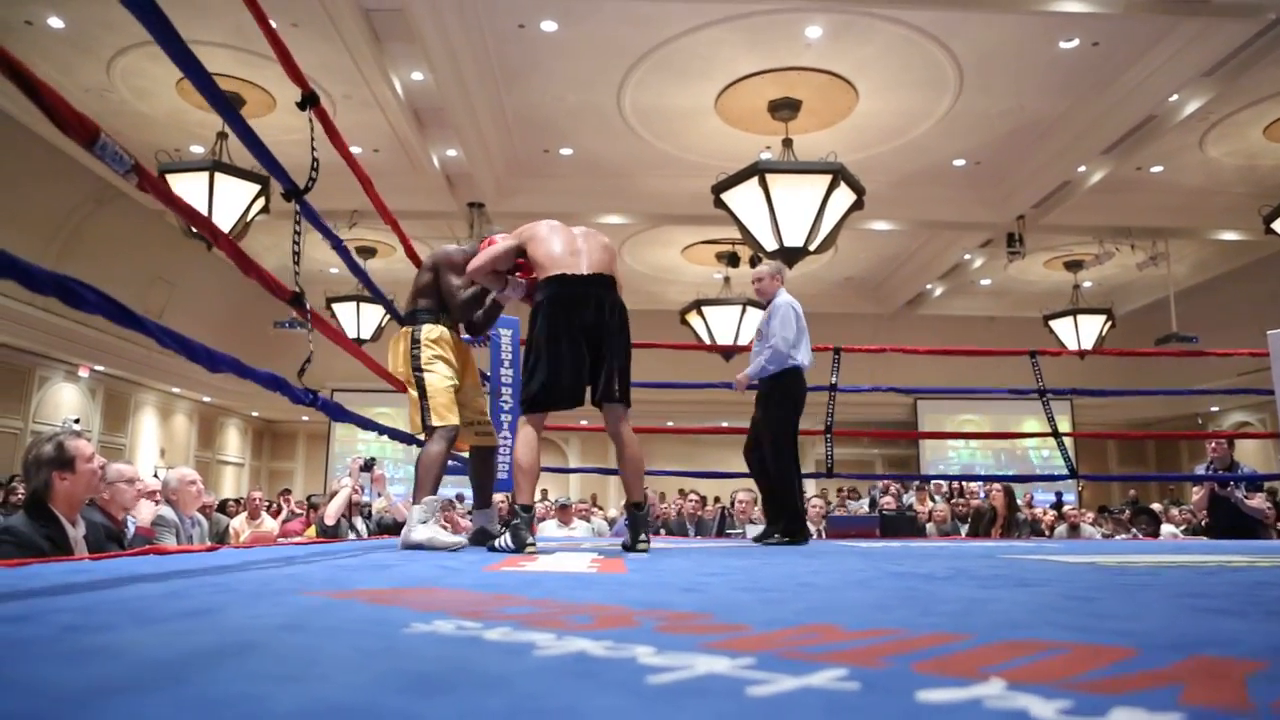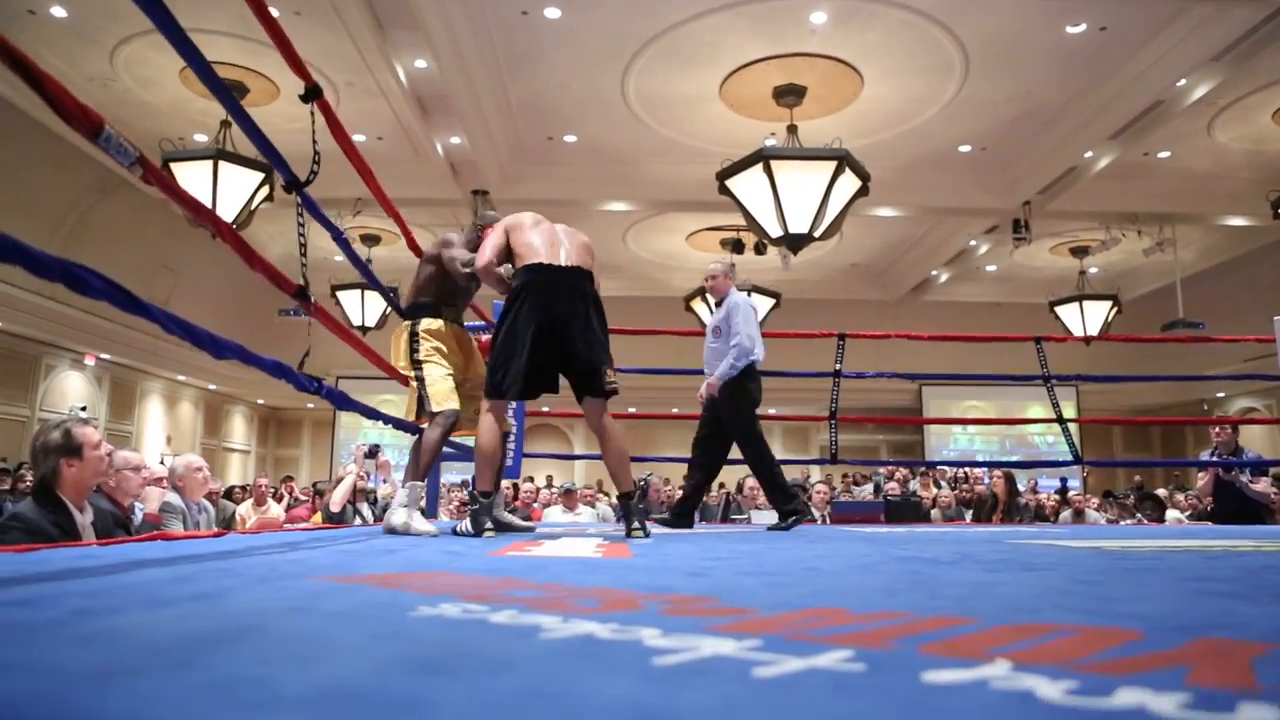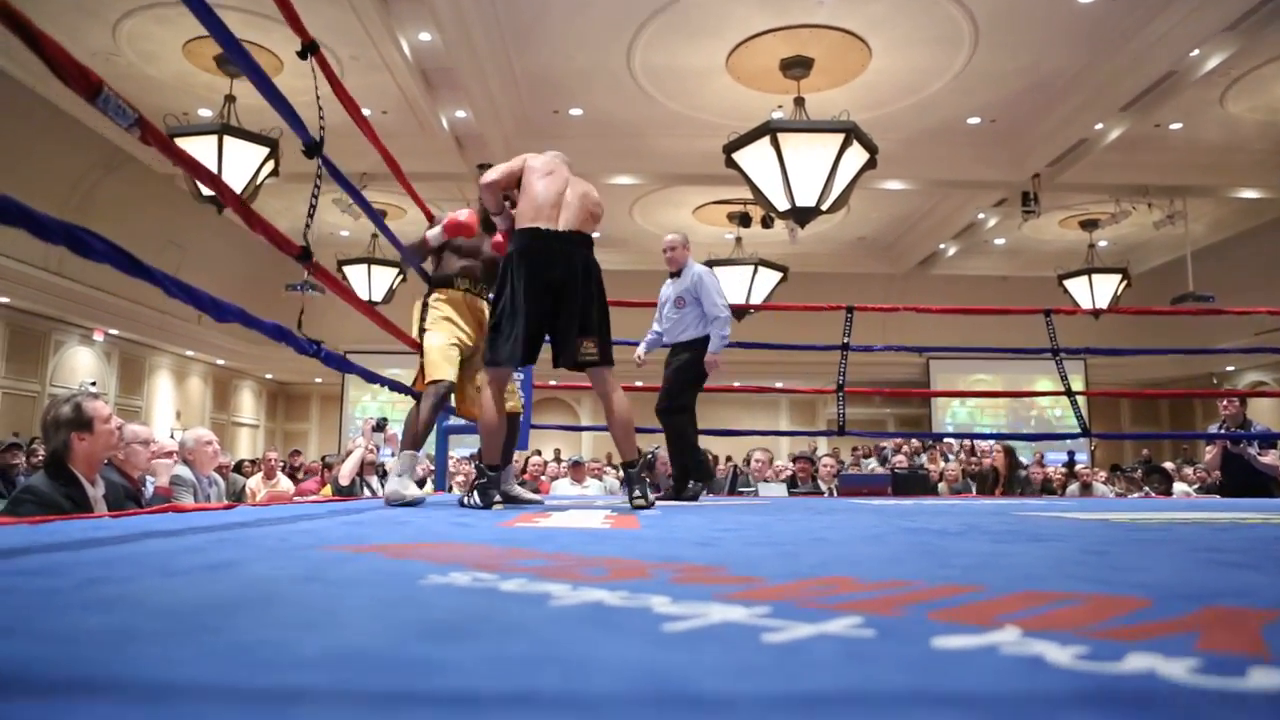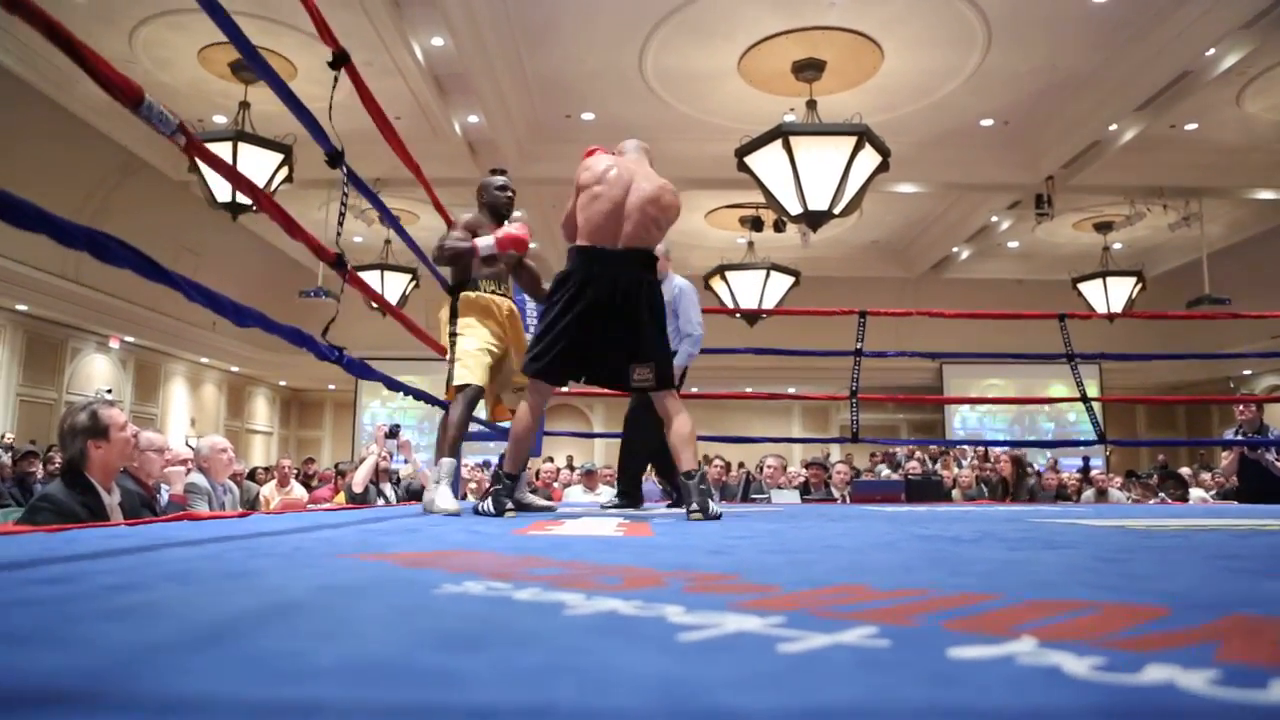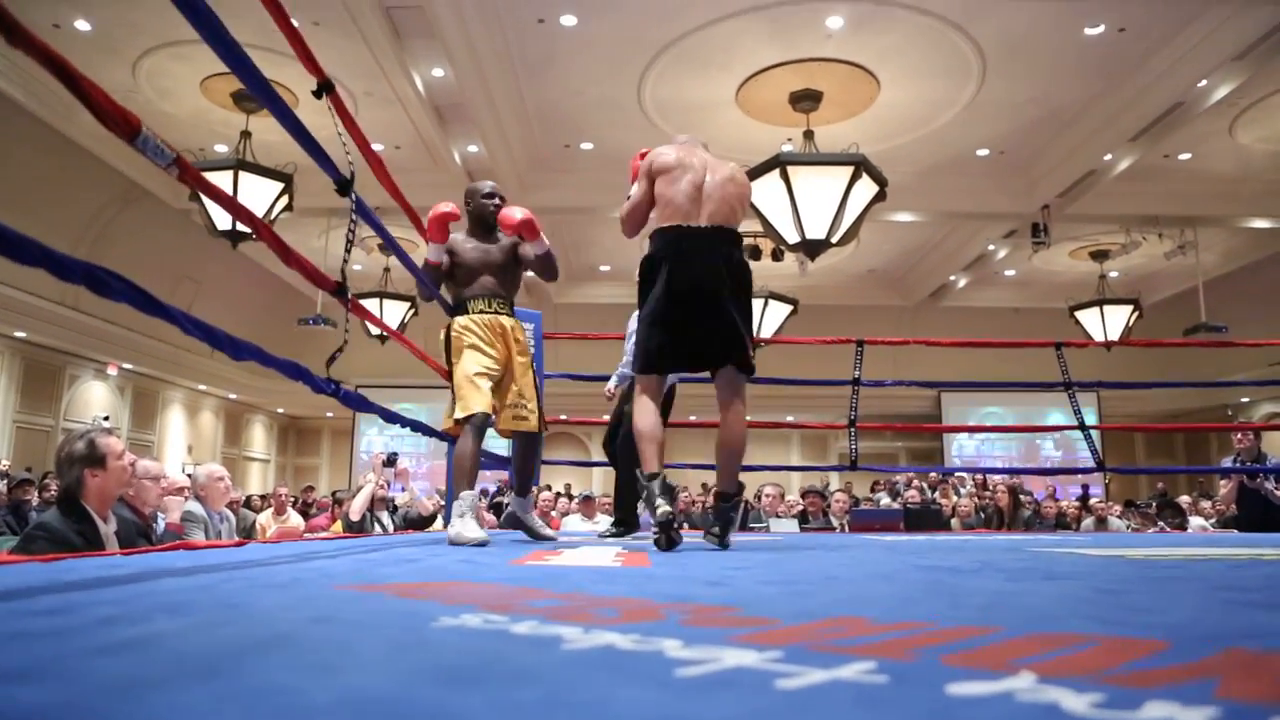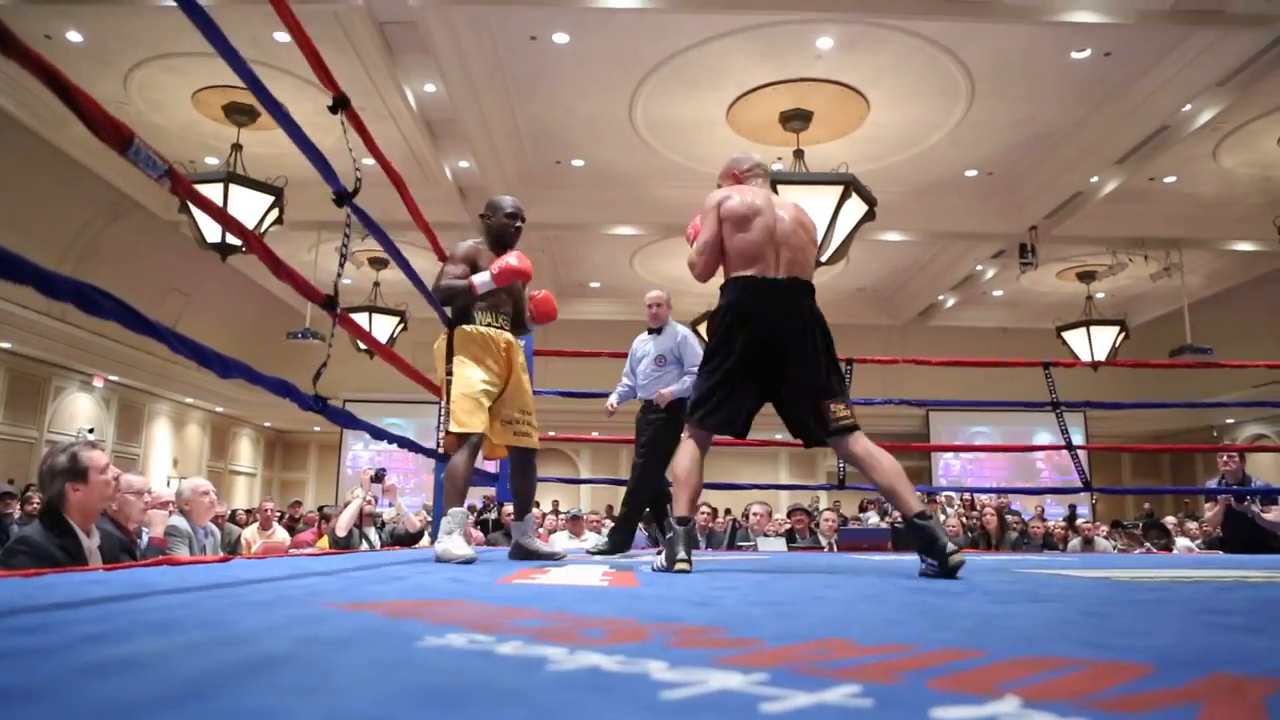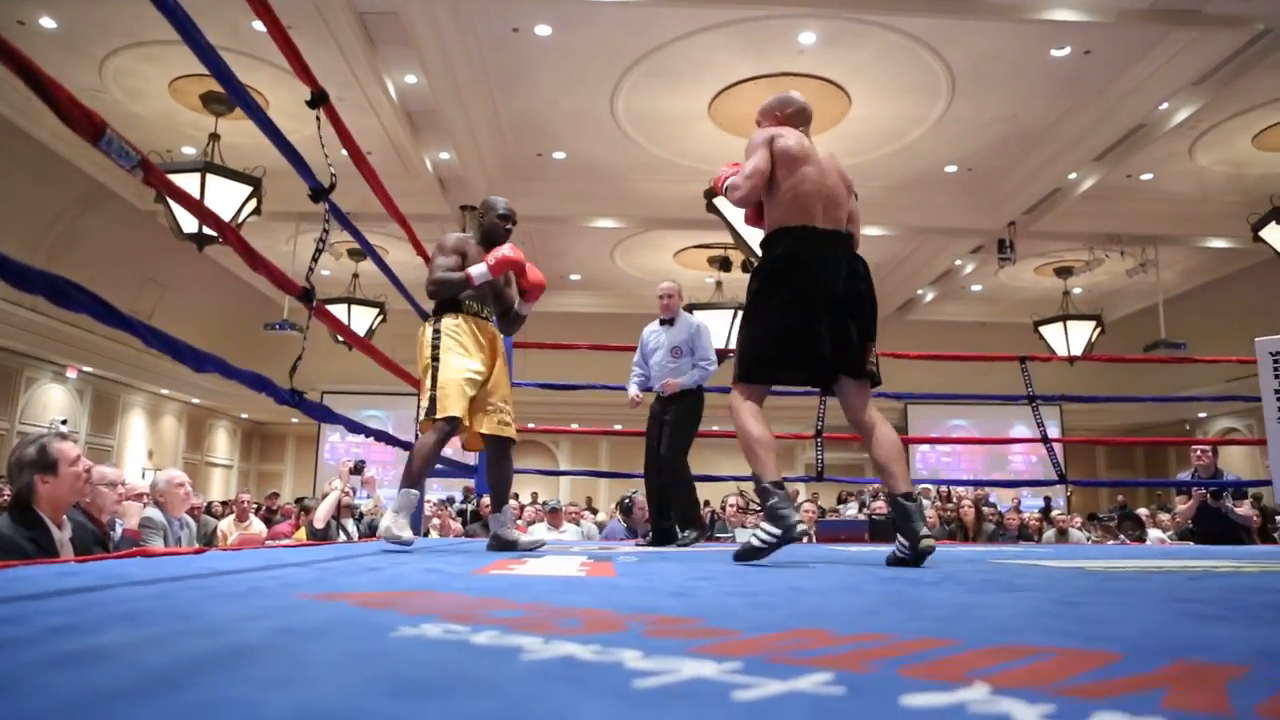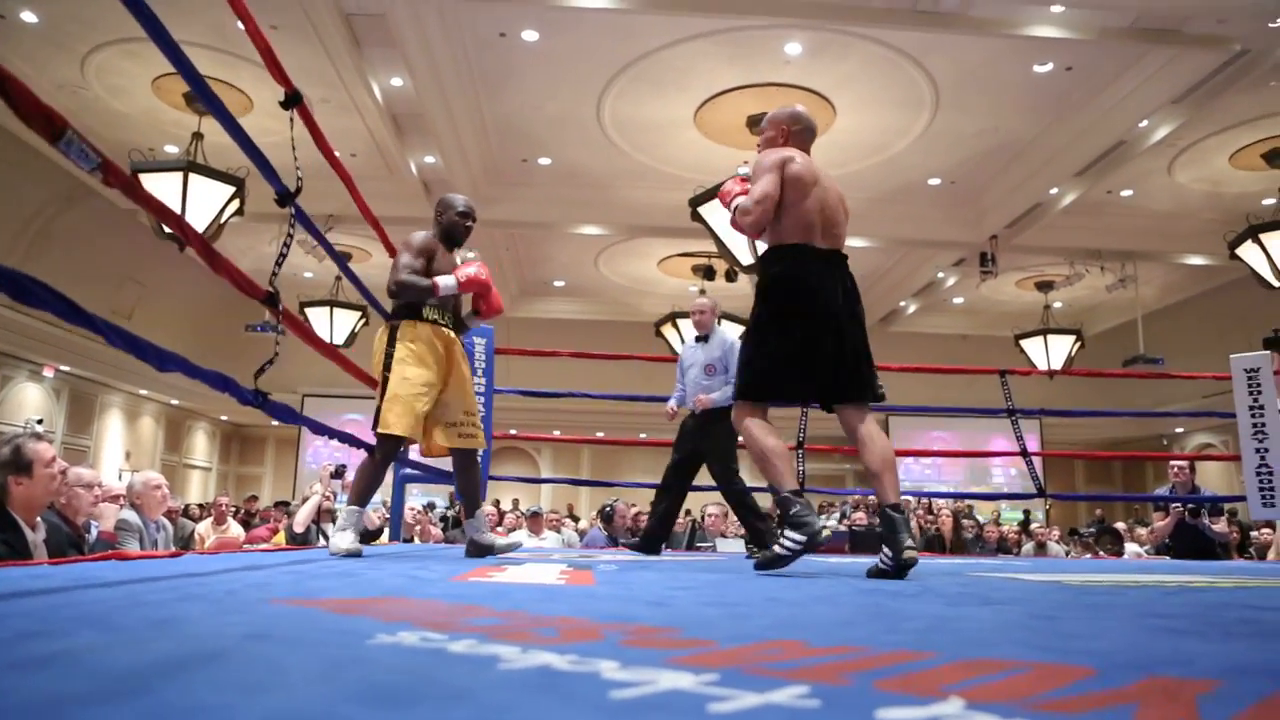
dt=0.3s
person 1, frame 1
left shoulder: (533, 231)
right shoulder: (601, 240)
left elbow: (476, 269)
left wrist: (511, 289)
left hip: (560, 305)
right hip: (607, 306)
left knee: (530, 422)
right knee: (618, 423)
left ankle: (521, 526)
right ankle: (639, 524)
person 1, frame 2
left shoulder: (516, 222)
right shoulder: (580, 238)
left elbow: (483, 267)
left wrist: (509, 287)
left hip: (534, 293)
right hip: (581, 297)
left knee: (494, 407)
right knee: (598, 413)
left ankle: (481, 513)
right ankle: (631, 514)
person 1, frame 3
left shoulder: (532, 163)
right shoulder: (593, 198)
left elbow: (489, 182)
left wrist: (504, 218)
left hip: (528, 258)
right hip: (577, 263)
left knee: (495, 378)
right knee: (604, 379)
left ankle: (488, 484)
right ankle: (636, 482)
person 1, frame 4
left shoulder: (597, 165)
right shoulder: (668, 195)
left elbow: (570, 232)
left hip: (585, 278)
right hip: (637, 284)
left knee: (536, 391)
right knee: (666, 396)
left ankle: (502, 492)
right ankle: (695, 492)
person 1, frame 5
left shoulder: (660, 157)
right shoulder: (737, 177)
left elbow: (629, 225)
left wrist: (640, 187)
left hip: (671, 262)
right hip: (725, 263)
left knee: (646, 391)
right knee: (731, 395)
left ankle: (658, 496)
right ankle: (723, 512)
person 1, frame 6
left shoulder: (723, 199)
right shoulder: (801, 216)
left elbow: (699, 268)
left wrist: (701, 242)
left hip: (749, 316)
right hip: (801, 319)
left knee: (697, 436)
right knee: (849, 441)
left ankle: (677, 542)
right ankle: (931, 535)
person 1, frame 7
left shoulder: (769, 139)
right shoulder: (836, 169)
left elbow: (746, 193)
left wrist: (726, 181)
left hip: (790, 266)
right hip: (844, 270)
left knee: (746, 395)
right knee: (861, 404)
left ankle: (778, 509)
right ankle: (911, 520)
person 1, frame 8
left shoulder: (776, 159)
right shoulder: (831, 187)
left elbow: (754, 221)
left wrist: (735, 198)
left hip: (790, 284)
right hip: (837, 287)
left knee: (749, 412)
right knee: (856, 414)
left ankle: (798, 516)
right ankle: (896, 531)
person 2, frame 1
left shoulder: (470, 271)
right shoulder: (451, 256)
left elbow: (476, 327)
right elbow: (461, 306)
left hip: (450, 346)
right hip: (427, 341)
left knee: (483, 438)
right knee: (444, 430)
left ankle: (485, 525)
right ankle: (417, 525)
person 2, frame 2
left shoulder: (472, 272)
right shoulder: (452, 242)
right elbow: (463, 271)
left hip: (459, 341)
right hip: (427, 335)
right knee: (444, 417)
left ankle: (493, 511)
right ankle: (403, 510)
person 2, frame 3
right shoulder: (454, 224)
right elbow: (413, 256)
right wrist: (441, 232)
left hip: (480, 316)
right hip: (445, 307)
left knee: (508, 403)
right knee: (437, 388)
left ankle: (505, 484)
right ankle: (399, 479)
person 2, frame 4
left shoulder: (512, 233)
right shoulder: (470, 222)
left elbow: (537, 291)
right elbow: (442, 252)
right wrist: (491, 243)
left hip: (504, 319)
right hip: (470, 311)
right knee: (467, 391)
left ankle: (516, 489)
right ankle: (439, 485)
person 2, frame 5
left shoulder: (513, 242)
right shoulder: (452, 242)
left elbow: (550, 273)
right elbow: (426, 290)
left wrist: (536, 236)
right wrist: (435, 246)
left hip: (510, 334)
right hip: (468, 334)
left knee: (531, 427)
right knee: (475, 419)
left ankle: (521, 509)
right ankle: (462, 518)
person 2, frame 6
left shoulder: (516, 267)
right shoulder: (467, 251)
right elbow: (440, 293)
left wrist: (536, 316)
right wrist: (490, 279)
left hip: (508, 351)
right hip: (469, 344)
left knee: (524, 445)
right knee: (469, 437)
left ankle: (524, 537)
right ankle: (450, 534)
person 2, frame 7
left shoulder: (504, 271)
right shoulder: (455, 243)
left elbow: (509, 326)
right elbow: (434, 286)
left wrist: (528, 300)
right wrist: (485, 270)
left hip: (490, 343)
right hip: (453, 332)
left knee: (501, 437)
right knee: (445, 422)
left ankle: (502, 529)
right ankle: (399, 514)
person 2, frame 8
left shoulder: (455, 265)
right shoulder: (420, 243)
right elbow: (398, 285)
left wrist: (479, 311)
right wrist: (455, 284)
left hip: (447, 349)
right hip: (411, 340)
left knee: (467, 445)
right knee: (392, 439)
left ankle: (478, 534)
right ankle: (346, 527)
person 3, frame 1
left shoulder: (783, 305)
right shoulder: (776, 309)
left elbow: (779, 349)
left wrist: (749, 374)
right wrist: (759, 381)
left hip: (782, 386)
right hip: (777, 387)
left knee: (780, 457)
right knee: (756, 453)
left ankle: (791, 527)
right ankle: (780, 522)
person 3, frame 2
left shoulder: (739, 303)
right shoulder: (721, 310)
left elbow: (744, 345)
left wrist: (719, 377)
right wrist: (707, 383)
left hip: (735, 387)
right hip: (723, 388)
left knee: (753, 448)
right knee: (704, 449)
left ankle: (791, 506)
right ankle: (682, 512)
person 3, frame 3
left shoulder: (700, 275)
right shoulder: (668, 286)
left elbow: (720, 314)
right elbow: (660, 326)
left wrist: (714, 350)
right wrist: (644, 347)
left hip: (695, 352)
right hip: (678, 353)
left knee: (669, 408)
right knee: (679, 413)
left ankle: (700, 471)
right ankle: (684, 484)
person 3, frame 4
left shoulder: (680, 289)
left elbow: (693, 332)
left wrist: (678, 365)
left knee: (637, 424)
right knee: (652, 428)
left ankle: (629, 492)
right ankle: (678, 488)
person 3, frame 5
right shoulder: (636, 319)
left wrist: (662, 383)
right wrist: (614, 380)
right hip: (634, 387)
left knee: (627, 449)
right knee: (611, 443)
left ankle: (625, 521)
person 3, frame 6
left shoulder: (681, 336)
right shoulder: (639, 342)
left elbow: (696, 372)
right elbow: (630, 379)
left wrist: (672, 392)
right wrist: (614, 398)
left hip: (669, 411)
right hip: (647, 410)
left knee: (644, 471)
right knee: (651, 474)
left ankle: (619, 537)
person 3, frame 7
left shoulder: (694, 326)
right shoulder: (648, 332)
left elbow: (708, 365)
right elbow: (639, 368)
left wrist: (681, 382)
right wrist: (634, 389)
left hip: (686, 400)
right hip: (661, 401)
left knee: (672, 459)
right knee: (653, 465)
left ankle: (692, 526)
right ankle: (661, 530)
person 3, frame 8
left shoulder: (729, 344)
right shoulder: (688, 349)
left wrist: (712, 399)
right wrist: (674, 402)
left hip: (720, 419)
right hip: (696, 419)
left knee: (726, 478)
right knee: (675, 478)
left ankle: (764, 539)
right ankle: (651, 539)
